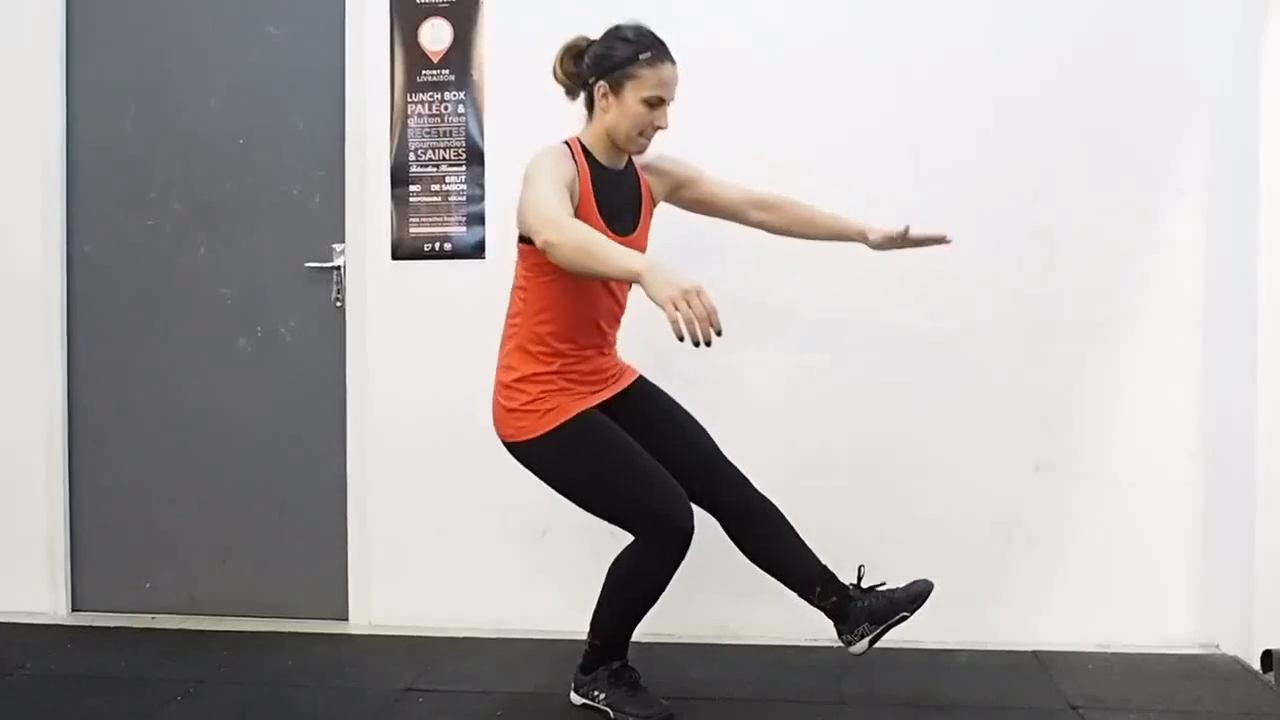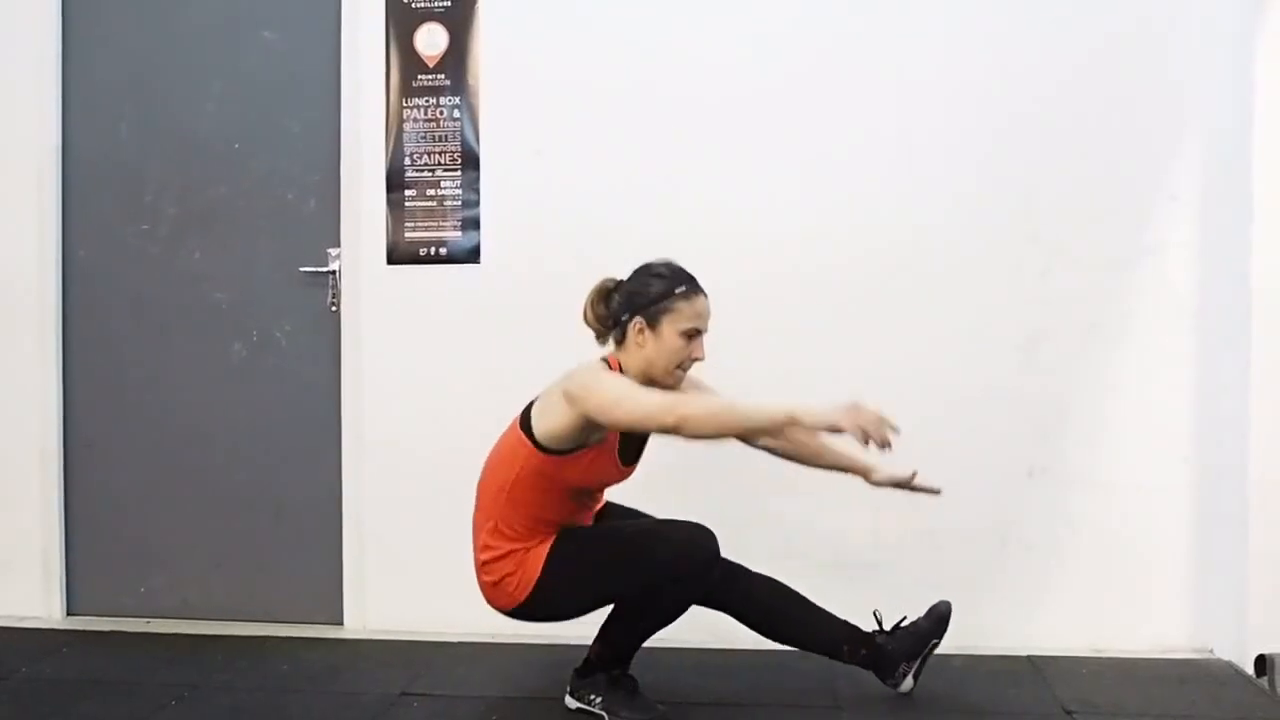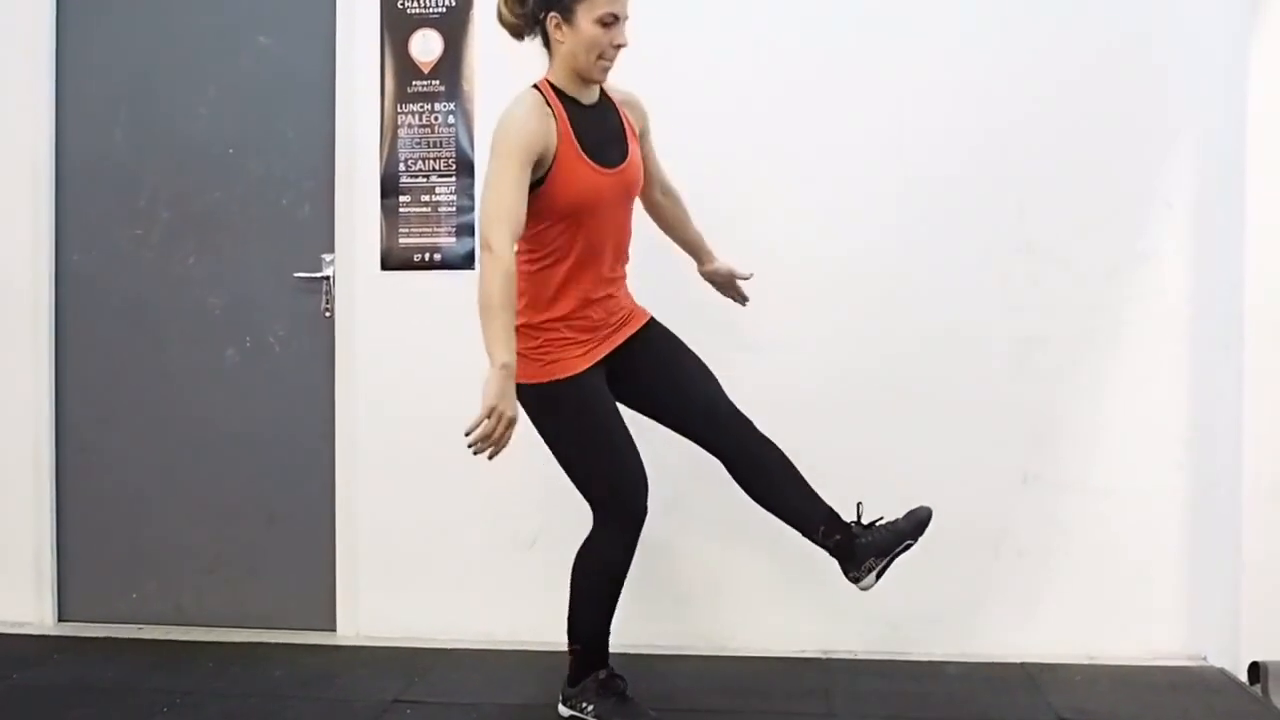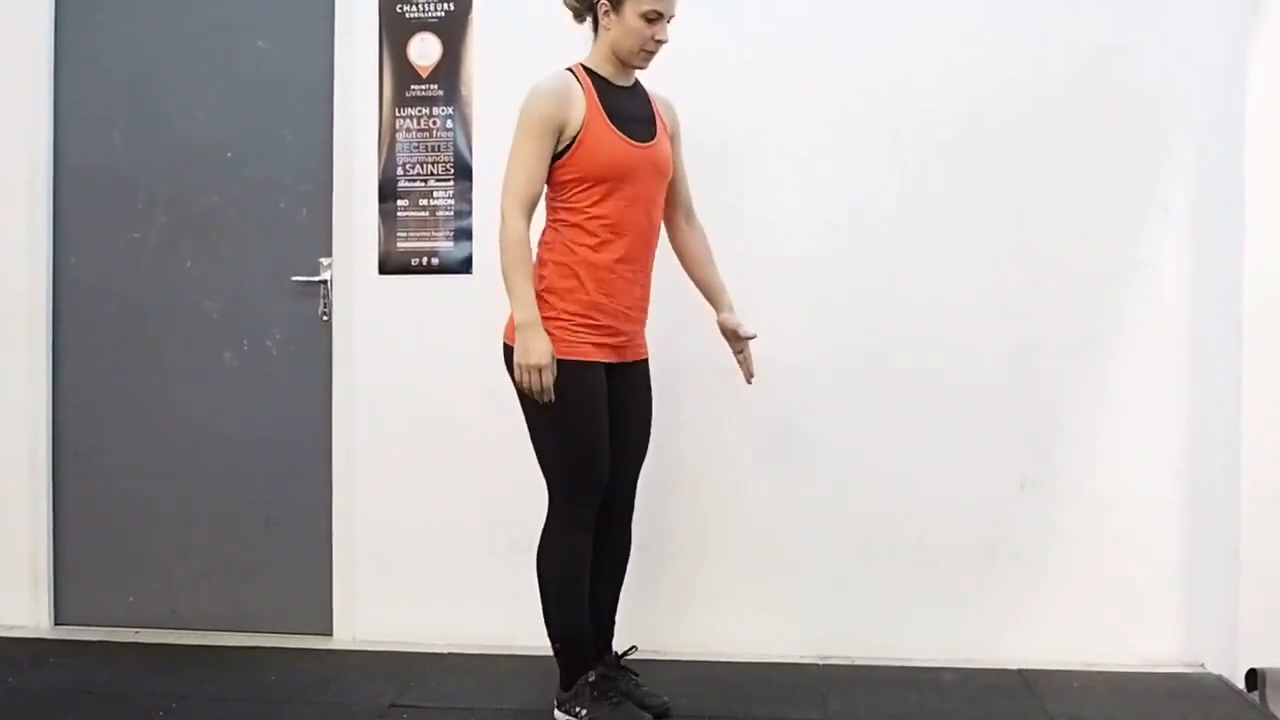
dt=0.7s
person 1, frame 1
left shoulder: (652, 175)
right shoulder: (555, 167)
left elbow: (757, 207)
right elbow: (554, 234)
left wrist: (865, 235)
right wrist: (651, 273)
left hip: (606, 380)
right hip: (542, 400)
left knee: (723, 487)
right knee: (667, 519)
left ankle: (844, 607)
person 1, frame 2
left shoulder: (660, 383)
right shoulder: (588, 390)
left elbow: (764, 430)
right elbow: (680, 418)
left wrist: (867, 470)
right wrist: (814, 410)
left hip: (570, 523)
right hip: (519, 562)
left knee: (722, 579)
right knee: (690, 551)
left ankle: (874, 651)
right ankle: (595, 679)
person 1, frame 3
left shoulder: (627, 111)
right shoulder: (528, 122)
left elbow: (656, 192)
right elbow: (496, 248)
left wrist: (706, 260)
right wrist: (501, 373)
left hip: (619, 324)
right hip: (548, 347)
left knee: (731, 430)
right knee: (621, 504)
left ankle: (851, 545)
person 1, frame 4
left shoulder: (662, 113)
right shoulder: (558, 97)
left elbow: (681, 220)
right elbow: (515, 215)
left wrist: (723, 309)
right wrist: (528, 324)
left hip: (624, 344)
right hip: (561, 341)
left knee: (615, 504)
right knee: (577, 504)
left ankle: (601, 661)
